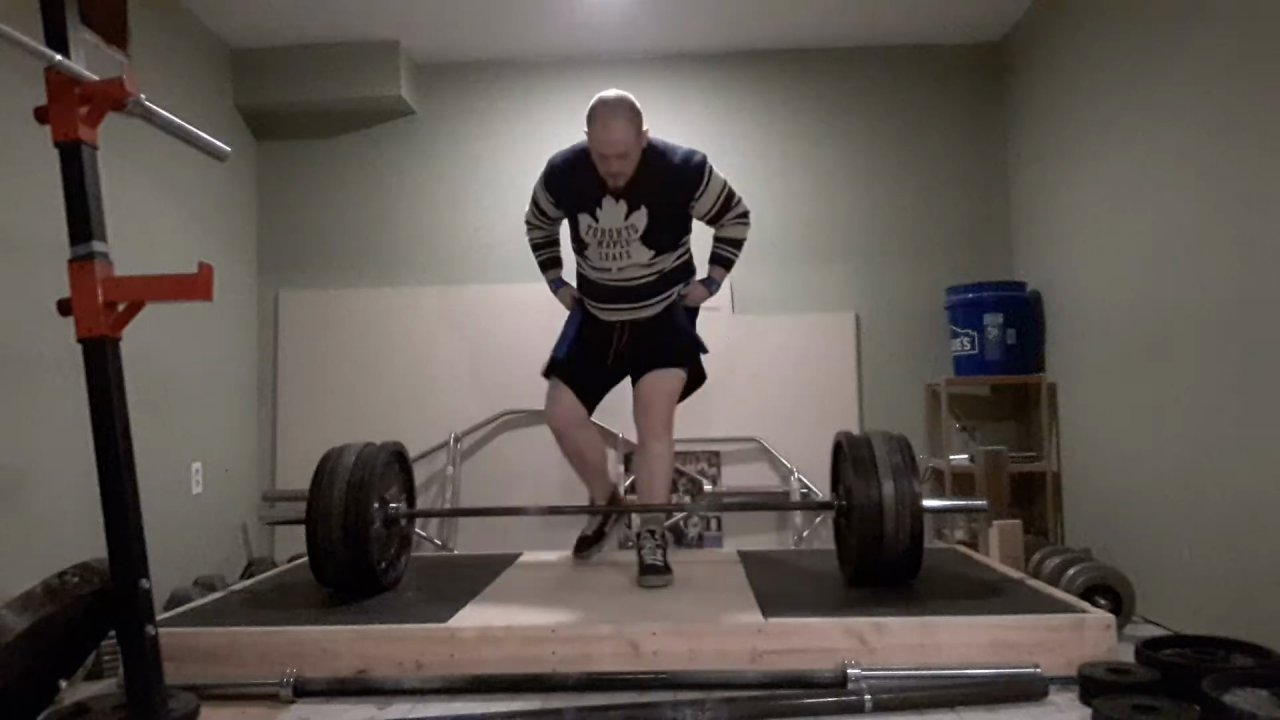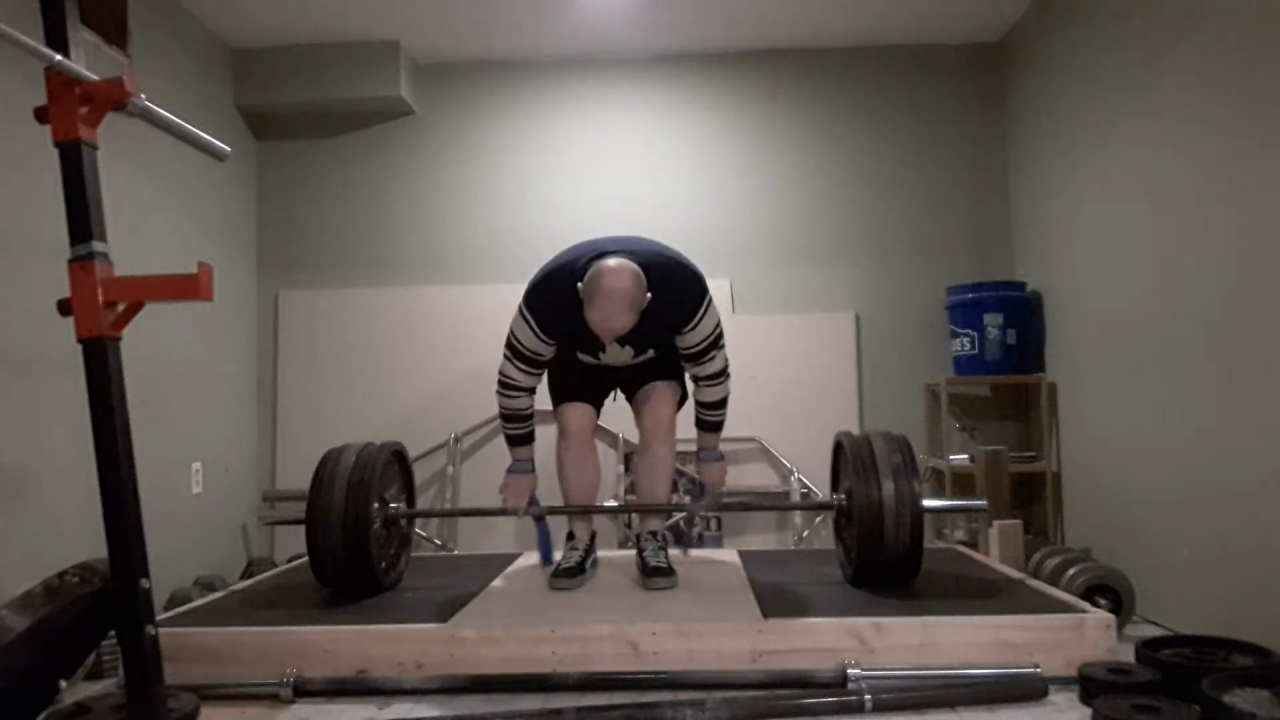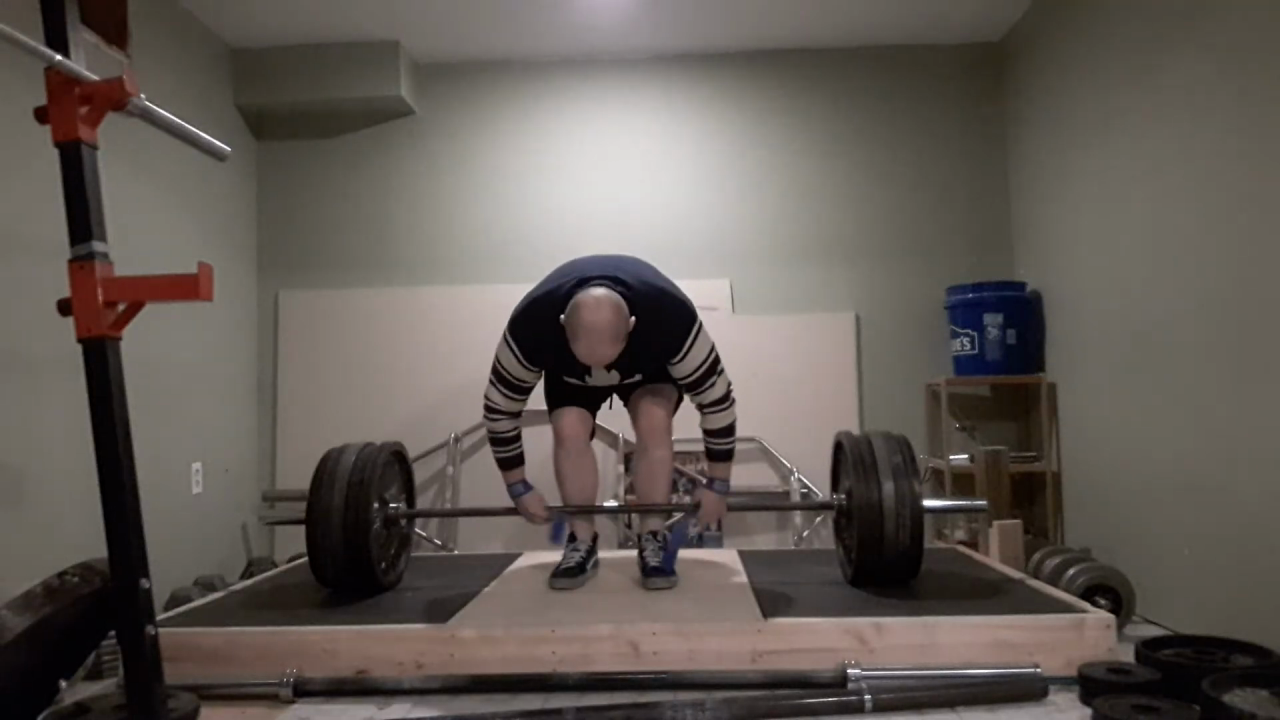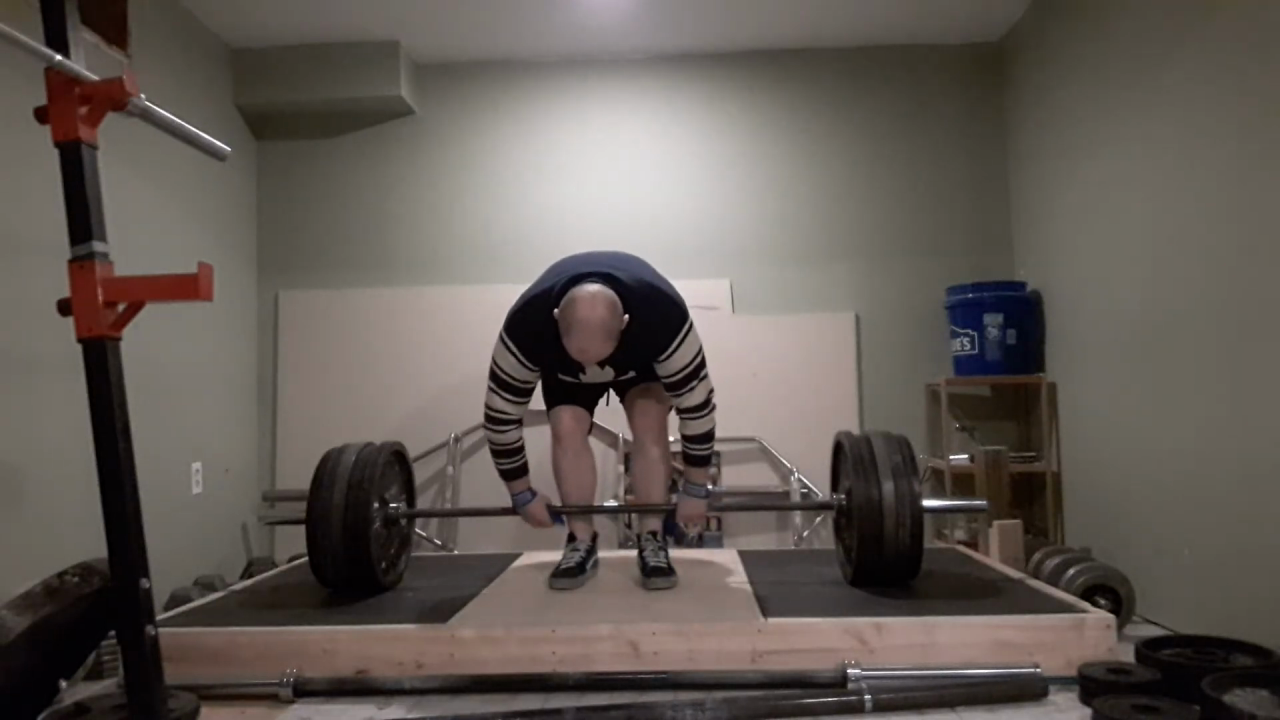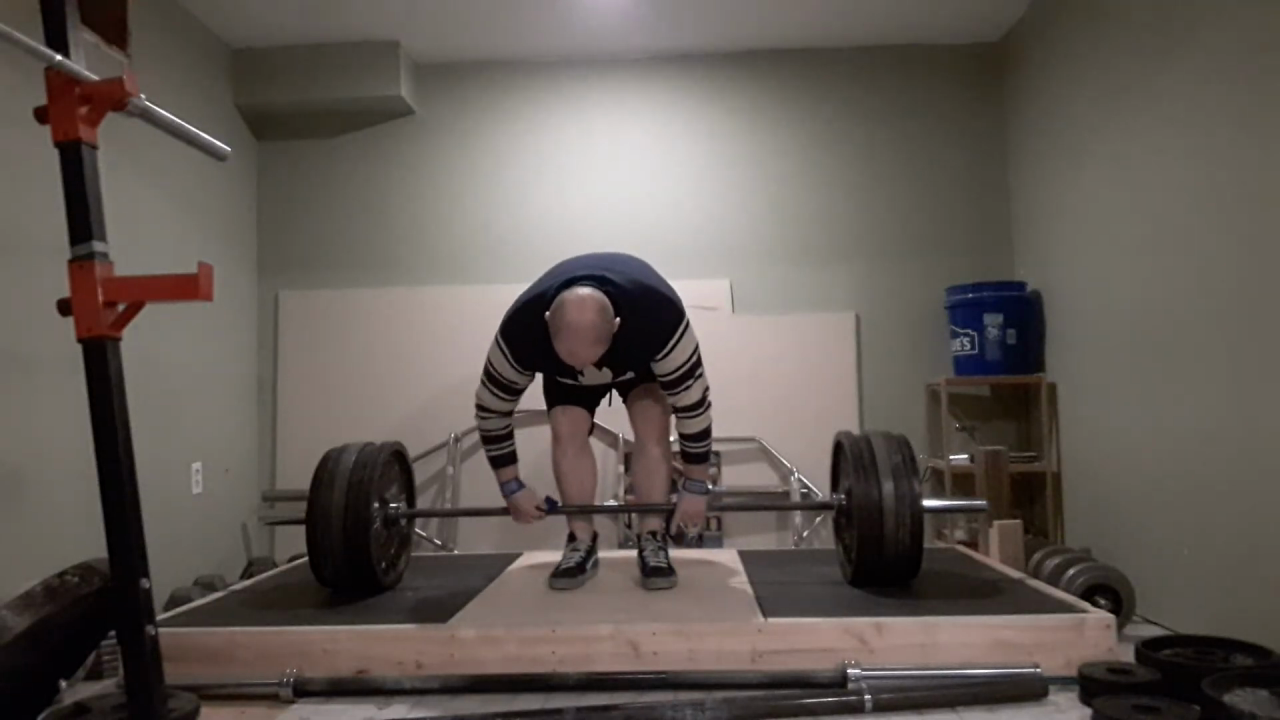
dt=1s
person 1, frame 1
left shoulder: (684, 169)
right shoulder: (561, 172)
left elbow: (735, 217)
right elbow: (538, 224)
left wrist: (713, 278)
right wrist: (555, 281)
left hip: (664, 318)
right hip: (595, 320)
left knee: (654, 421)
right knee: (561, 412)
left ankle: (652, 537)
right ankle: (604, 499)
person 1, frame 2
left shoulder: (682, 287)
right shoulder: (548, 295)
left elbow: (712, 372)
right elbow: (515, 381)
left wrist: (709, 452)
right wrist: (522, 465)
left hip: (654, 354)
right hip: (576, 357)
left knee: (658, 421)
right knee: (574, 426)
left ankle: (651, 539)
right ankle: (581, 541)
person 1, frame 3
left shoulder: (670, 315)
right shoulder: (532, 322)
left elbow: (717, 398)
right elbow: (500, 407)
left wrist: (718, 485)
right wrist: (518, 487)
left hip: (649, 361)
left knee: (654, 422)
right knee: (569, 430)
left ankle: (653, 540)
right ankle: (582, 542)
person 1, frame 4
left shoulder: (663, 313)
right shoulder: (526, 323)
left elbow: (697, 404)
right elbow: (501, 414)
left wrist: (695, 490)
right wrist: (522, 495)
left hip: (641, 356)
left knee: (650, 423)
right knee: (567, 428)
left ankle: (652, 540)
right ankle: (581, 541)
person 1, frame 5
left shoulder: (660, 315)
right shoulder: (522, 327)
left elbow: (693, 402)
right elbow: (492, 409)
left wrist: (695, 486)
right wrist: (511, 487)
left hip: (643, 354)
left knee: (652, 425)
right knee: (567, 430)
left ankle: (653, 540)
right ankle: (582, 541)
